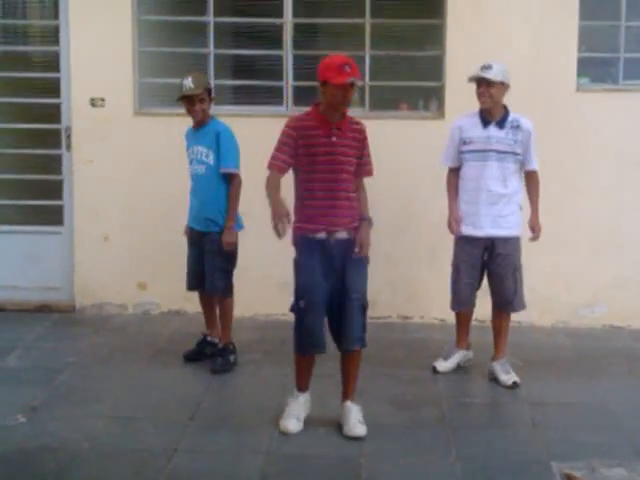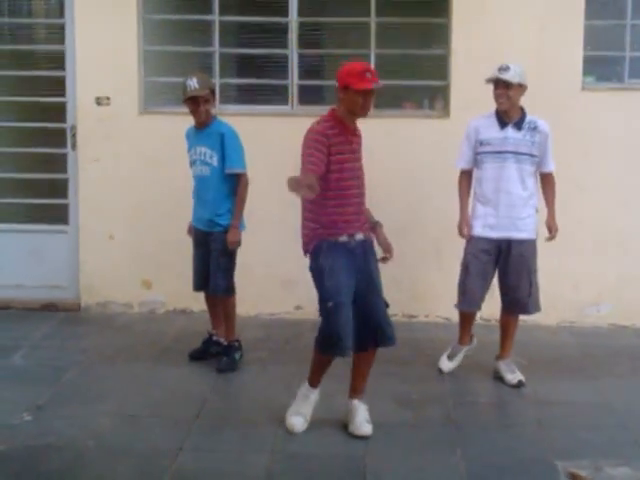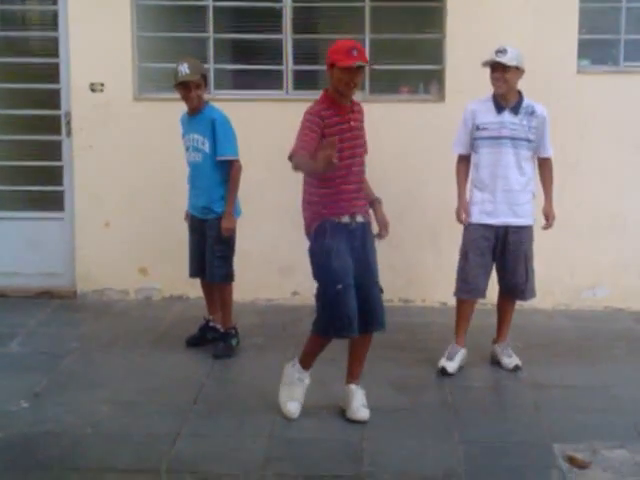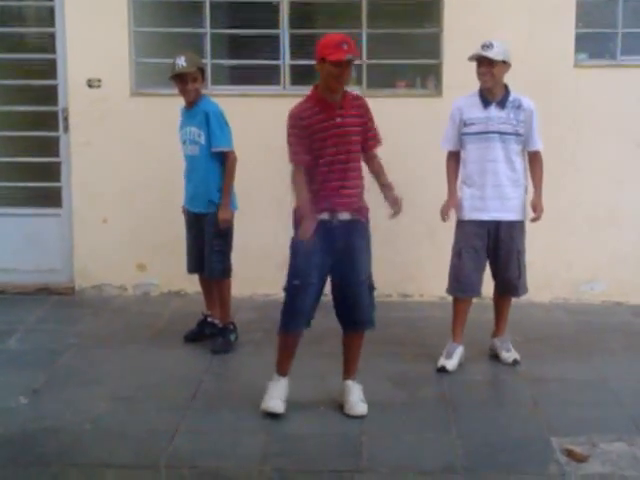
dt=0.3s
person 1, frame 1
left shoulder: (357, 130)
right shoulder: (298, 126)
right elbow: (275, 172)
left wrist: (365, 222)
right wrist: (276, 202)
left hip: (348, 240)
right hip: (312, 239)
left knee: (353, 322)
right knee: (309, 322)
left ankle: (349, 404)
right ankle: (300, 396)
person 1, frame 2
left shoulder: (355, 134)
right shoulder: (321, 132)
right elbow: (307, 180)
left wrist: (376, 227)
right wrist: (303, 187)
left hip: (360, 242)
right hip: (327, 243)
left knee: (375, 324)
right knee: (337, 325)
left ankle: (356, 402)
right ankle: (309, 390)
person 1, frame 3
left shoulder: (357, 112)
right shoulder: (316, 114)
right elbow: (299, 160)
left wrist: (375, 203)
right wrist: (316, 161)
left hip: (359, 223)
right hip: (328, 224)
left knee: (369, 308)
right knee: (339, 307)
left ankle: (353, 387)
right ankle: (298, 371)
person 1, frame 4
left shoulder: (359, 106)
right shoulder: (301, 114)
left elbow: (369, 154)
right elbow: (299, 172)
left wrist: (386, 187)
right wrist: (305, 215)
left hip: (353, 220)
right hip: (316, 222)
left knee: (358, 304)
right knee: (298, 301)
left ankle: (351, 383)
right ankle: (280, 379)
person 2, frame 1
left shoulder: (523, 128)
right shoulder: (462, 126)
left elbow: (530, 173)
right elbow: (453, 171)
left wrist: (535, 214)
right wrist: (452, 209)
left hip: (506, 226)
right hip: (469, 224)
left knee: (505, 293)
right knee: (462, 289)
left ankle: (499, 360)
right ankle: (461, 348)
person 2, frame 2
left shoulder: (539, 129)
right shoulder: (478, 127)
left elbow: (546, 175)
right elbow: (466, 173)
left wrist: (551, 214)
right wrist: (463, 213)
left hip: (521, 228)
right hip: (483, 226)
left knee: (517, 296)
right knee: (470, 290)
left ankle: (504, 360)
right ankle: (464, 340)
person 2, frame 3
left shoulder: (537, 114)
right shoulder: (474, 111)
left elbow: (544, 160)
right elbow: (464, 158)
left wrist: (548, 201)
right wrist: (461, 197)
left hip: (519, 213)
right hip: (481, 212)
left knee: (513, 282)
right knee: (470, 280)
left ankle: (501, 344)
right ankle: (458, 346)
person 2, frame 4
left shoulder: (524, 108)
right shoulder: (462, 107)
left elbow: (533, 154)
right elbow: (453, 154)
left wrist: (537, 194)
right wrist: (451, 194)
left hip: (510, 208)
right hip: (472, 208)
left knee: (508, 276)
right knee: (464, 276)
left ankle: (499, 338)
right ankle: (456, 343)
person 3, frame 1
left shoulder: (222, 133)
right shoulder: (190, 134)
left elbow: (235, 180)
left wrist: (230, 226)
left hip: (219, 226)
right hip: (198, 225)
left knee: (221, 286)
right knee: (201, 284)
left ankle: (227, 346)
right ankle: (211, 338)
person 3, frame 2
left shoulder: (225, 133)
right shoulder: (190, 134)
left elbow: (242, 179)
left wrist: (235, 225)
left hip: (223, 225)
right hip: (202, 224)
left knee: (222, 285)
right knee: (205, 284)
left ankle: (232, 343)
right ankle: (216, 337)
person 3, frame 3
left shoulder: (217, 119)
right shoulder: (185, 120)
left elbow: (235, 166)
left wrist: (229, 212)
left hip: (218, 212)
right hip: (198, 211)
left knee: (220, 272)
right knee: (202, 271)
left ankle: (229, 330)
right ankle: (212, 323)
person 3, frame 4
left shoulder: (211, 111)
right shoulder: (185, 113)
left elbow: (229, 157)
left wrist: (226, 204)
left hip: (214, 206)
right hip: (194, 205)
left knee: (218, 267)
right knee: (200, 266)
left ankle: (227, 325)
right ankle: (211, 318)
